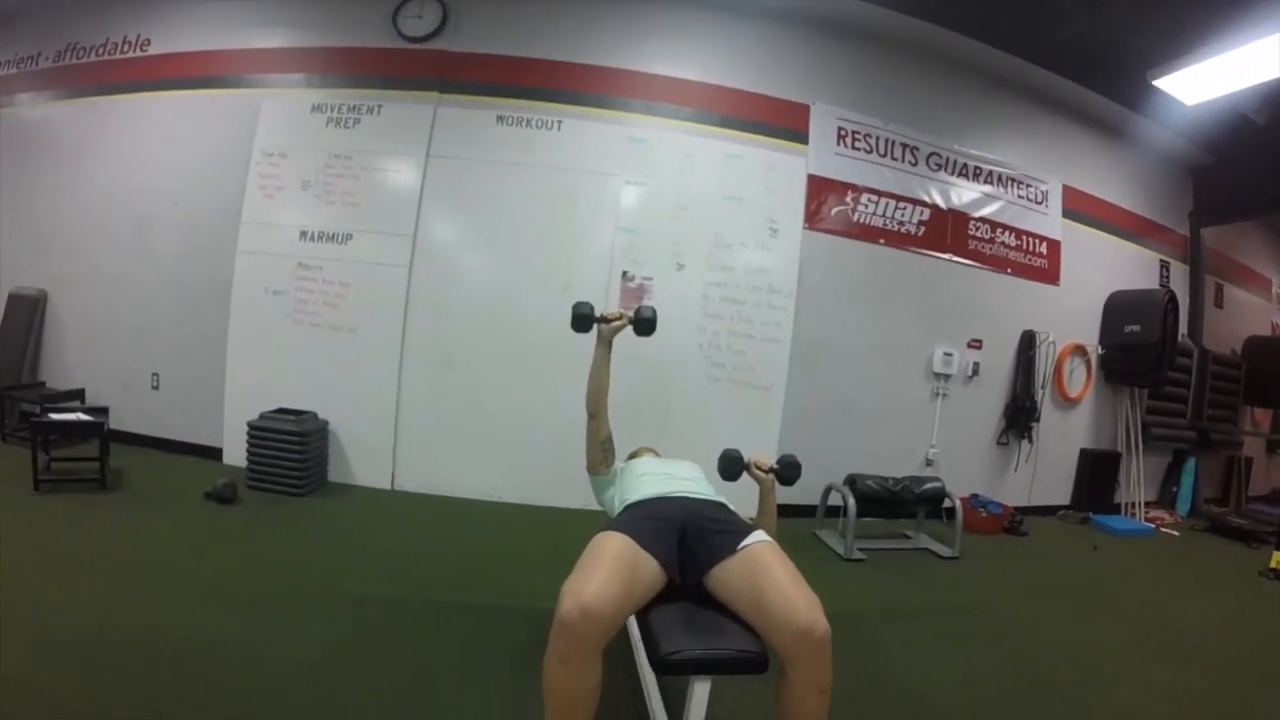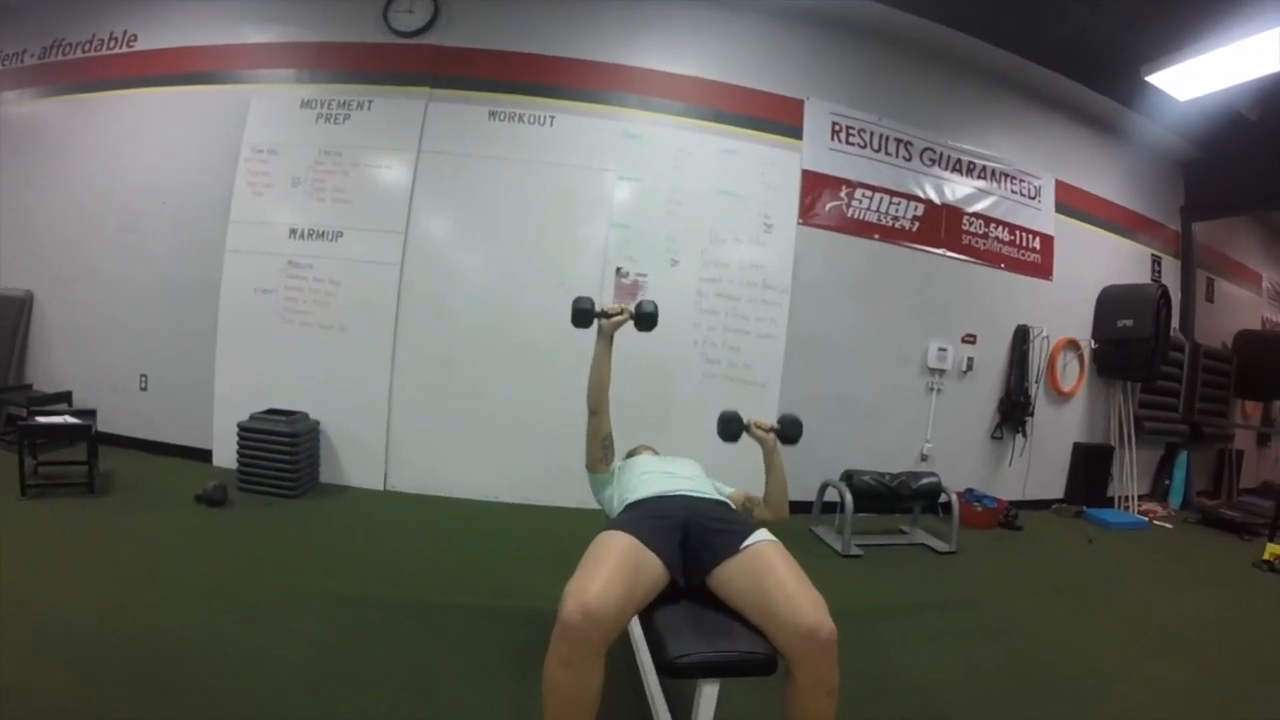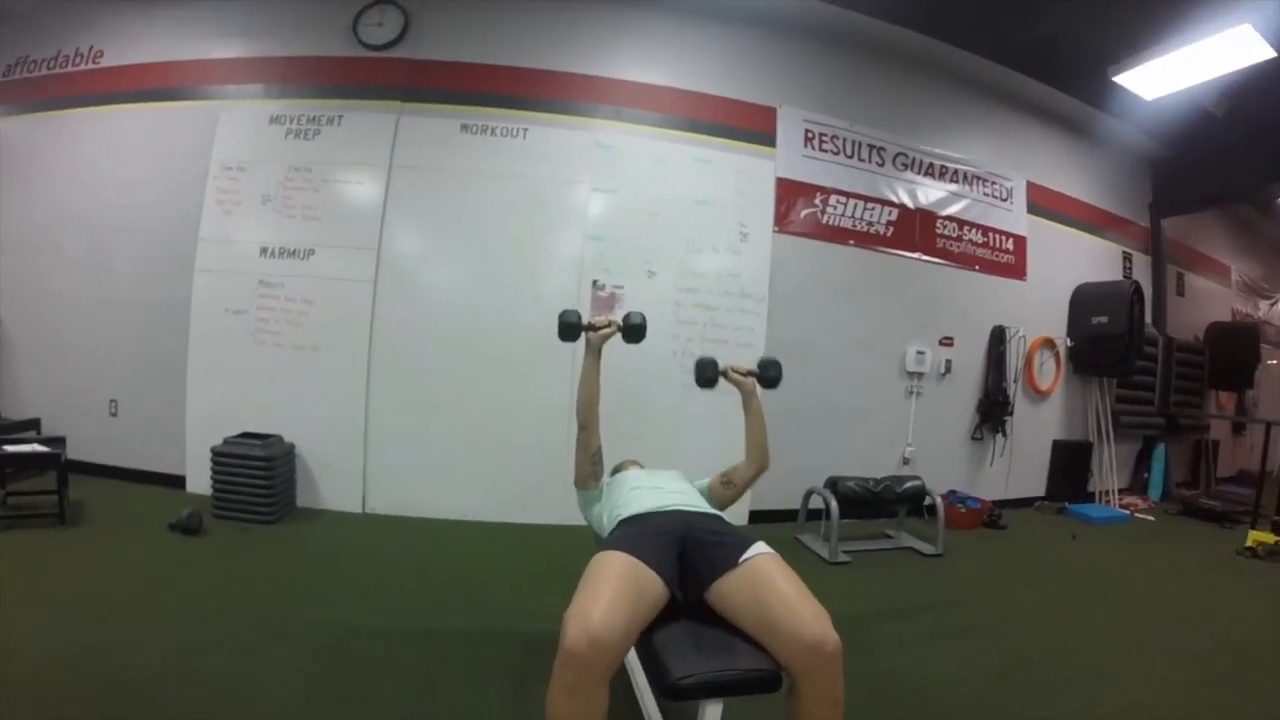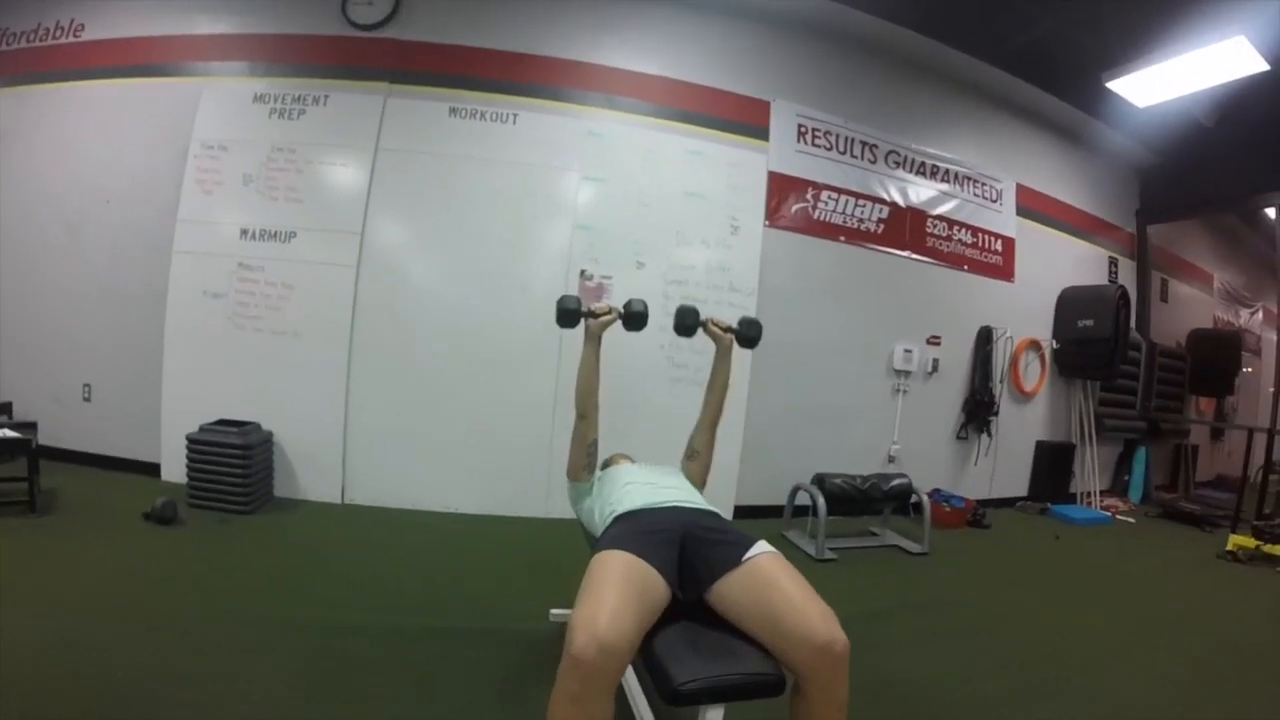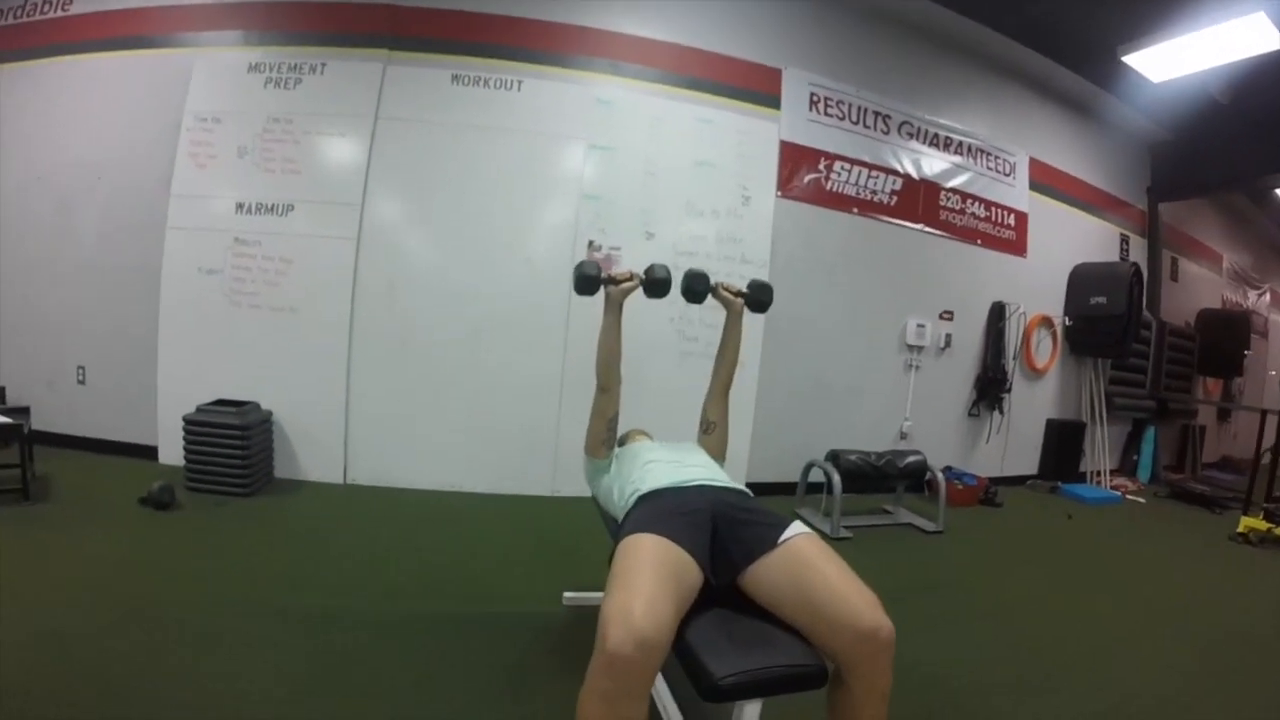
dt=0.2s
person 1, frame 1
left shoulder: (698, 474)
right shoulder: (616, 480)
left elbow: (763, 535)
right elbow: (596, 415)
left wrist: (766, 485)
right wrist: (604, 342)
left hip: (715, 517)
right hip: (644, 514)
left knee: (811, 634)
right knee: (577, 618)
person 1, frame 2
left shoulder: (698, 473)
right shoulder: (615, 478)
left elbow: (775, 509)
right elbow: (598, 413)
left wrist: (769, 448)
right wrist: (605, 338)
left hip: (716, 516)
right hip: (646, 514)
left knee: (816, 636)
right knee: (581, 619)
person 1, frame 3
left shoulder: (693, 490)
right shoulder: (601, 495)
left elbow: (755, 464)
right elbow: (587, 426)
left wrist: (749, 395)
right wrist: (593, 351)
left hip: (711, 530)
left knee: (821, 648)
right knee: (584, 646)
person 1, frame 4
left shoulder: (681, 480)
right shoulder: (592, 491)
left elbow: (708, 421)
right elbow: (586, 416)
left wrist: (723, 351)
right wrist: (593, 339)
left hip: (708, 526)
left knee: (828, 649)
right knee: (591, 652)
person 1, frame 5
left shoulder: (697, 453)
right shoulder: (609, 469)
left elbow: (718, 392)
right elbow: (608, 390)
left wrist: (734, 316)
right wrist: (614, 306)
left hip: (736, 505)
left knee: (872, 634)
right knee: (626, 646)
